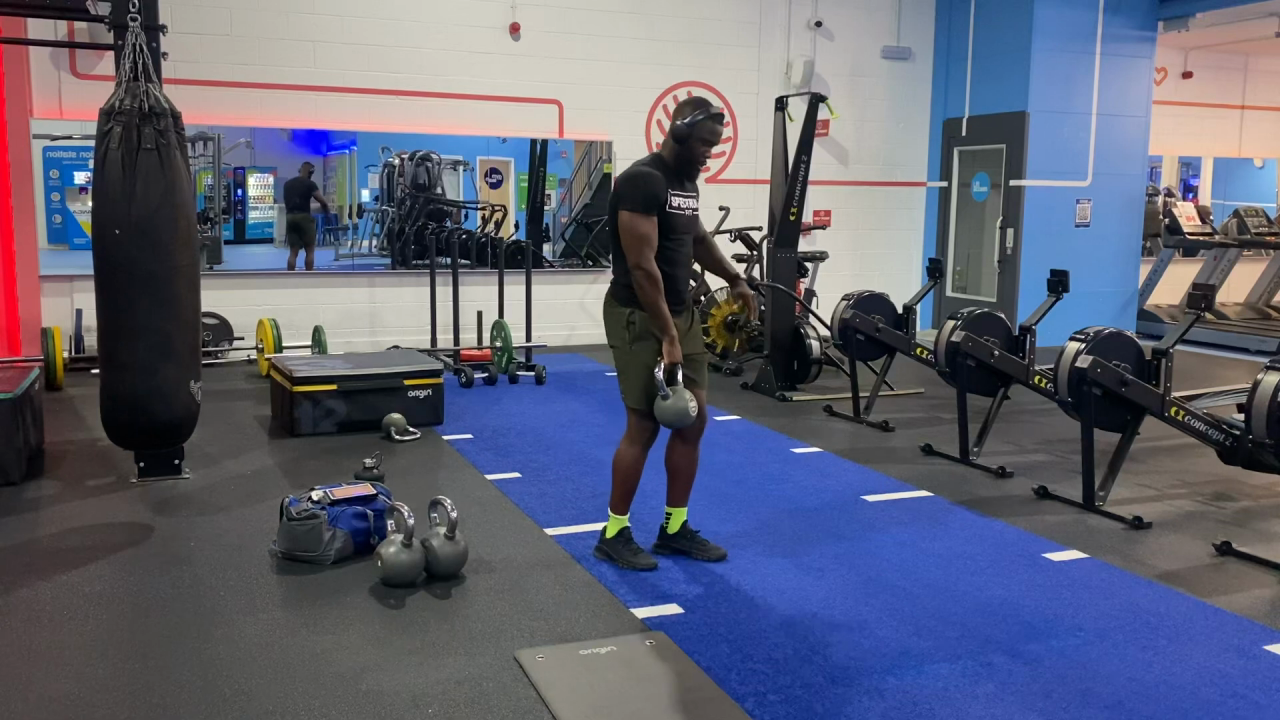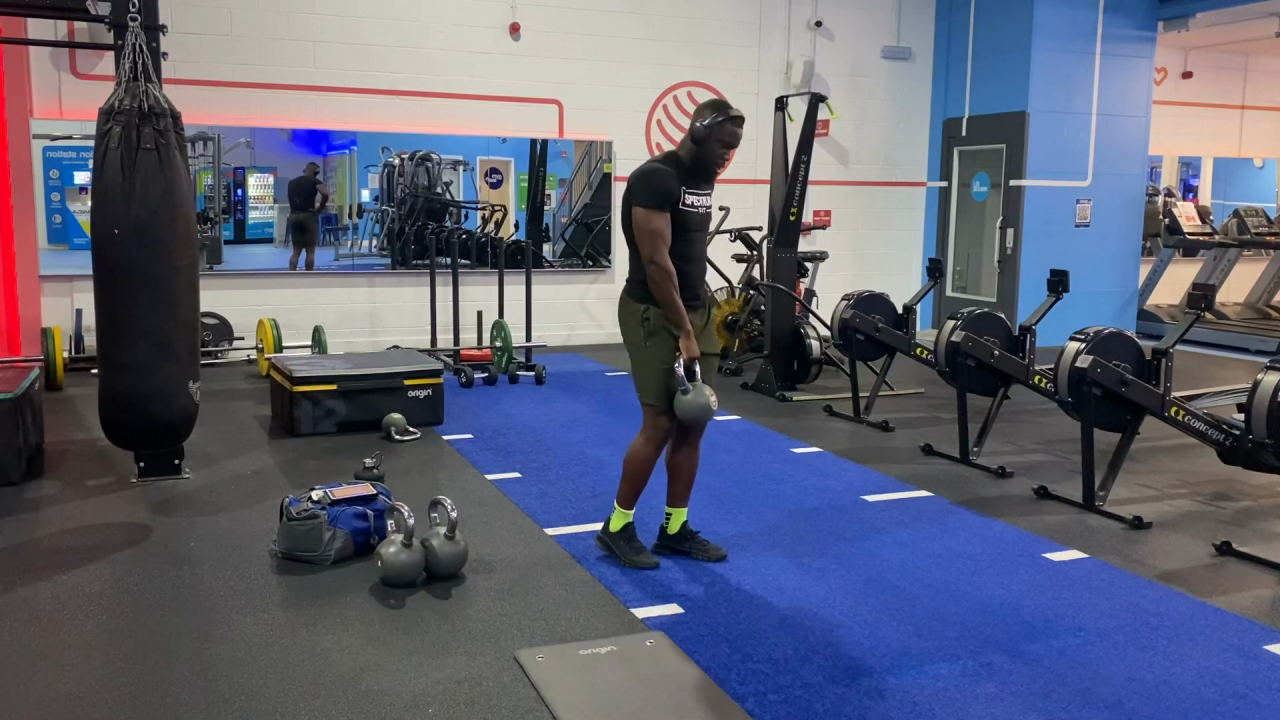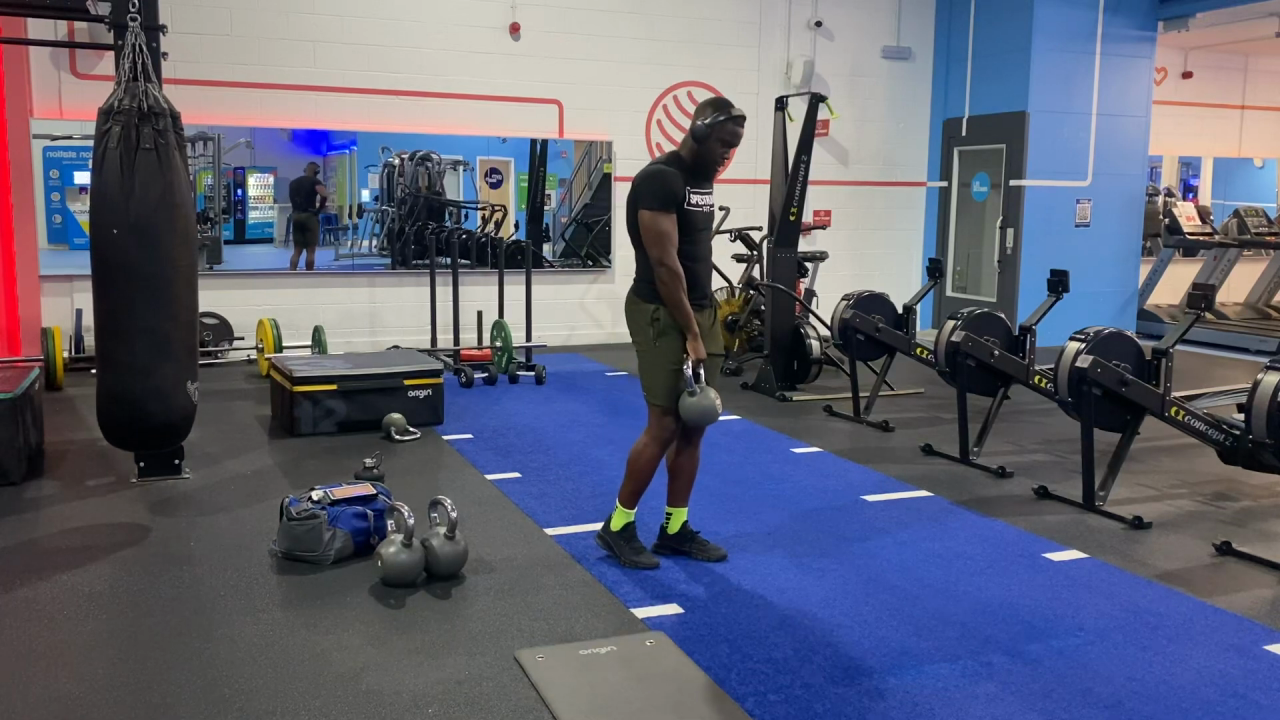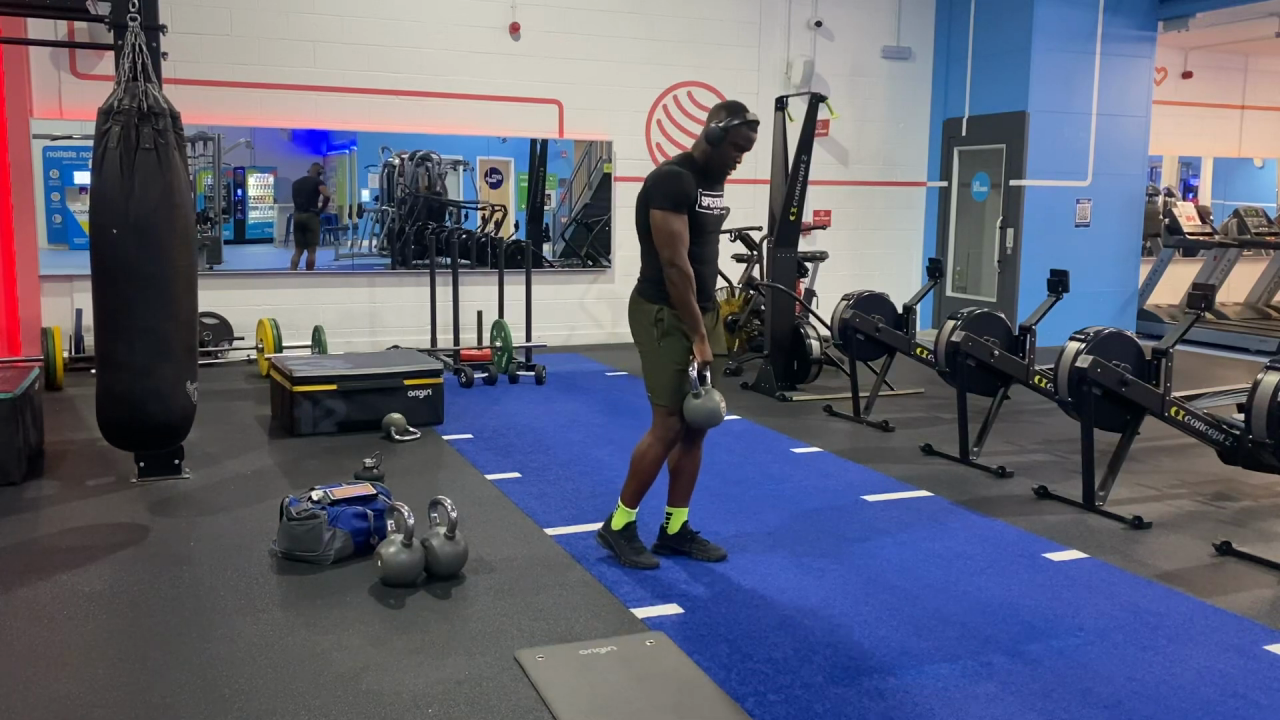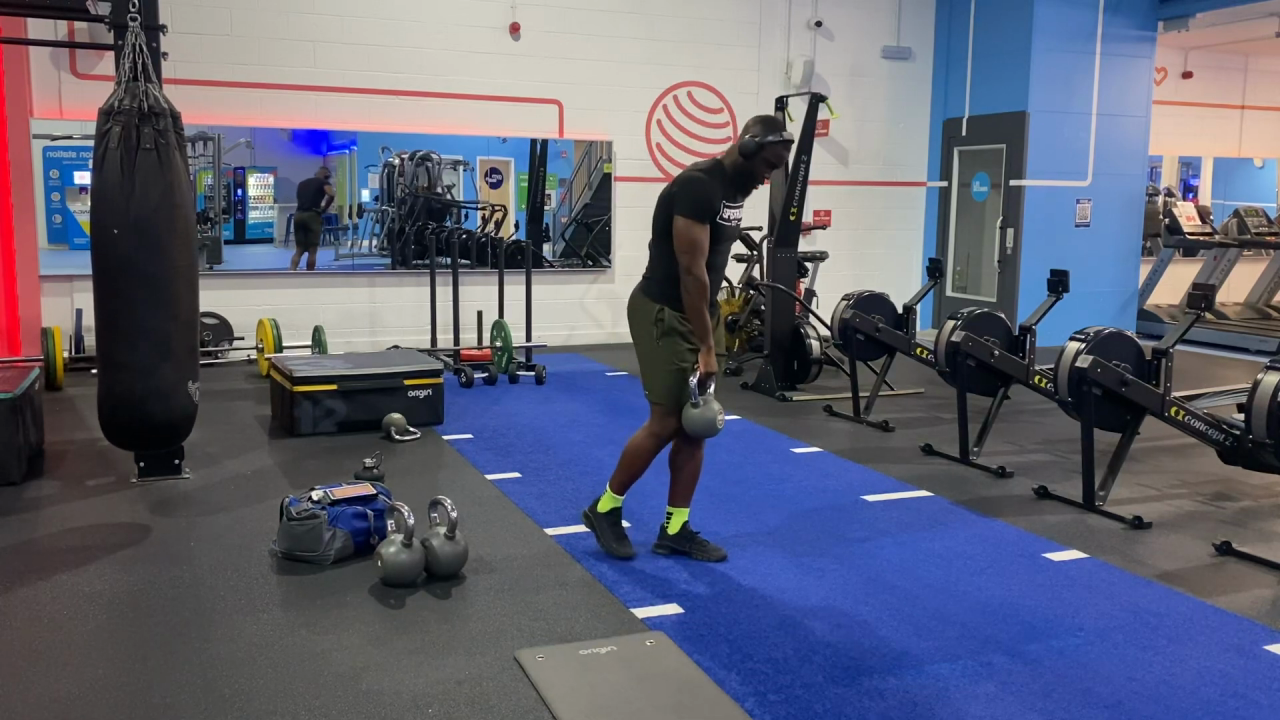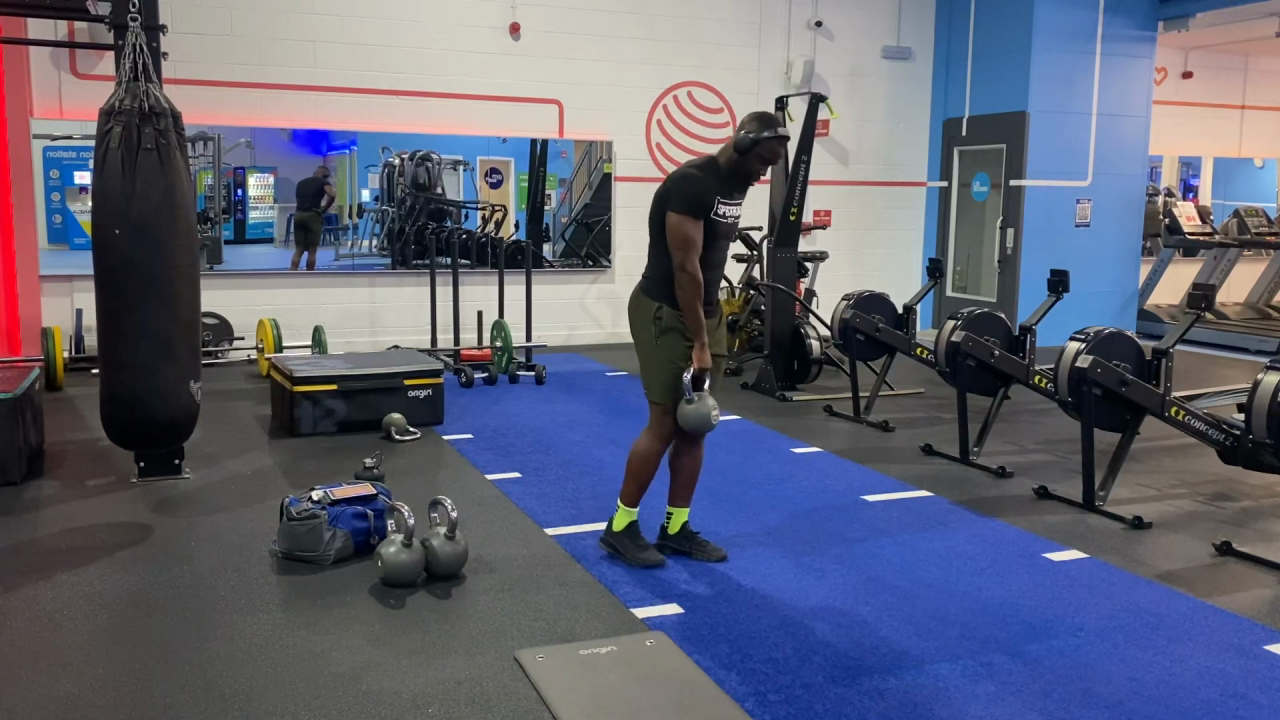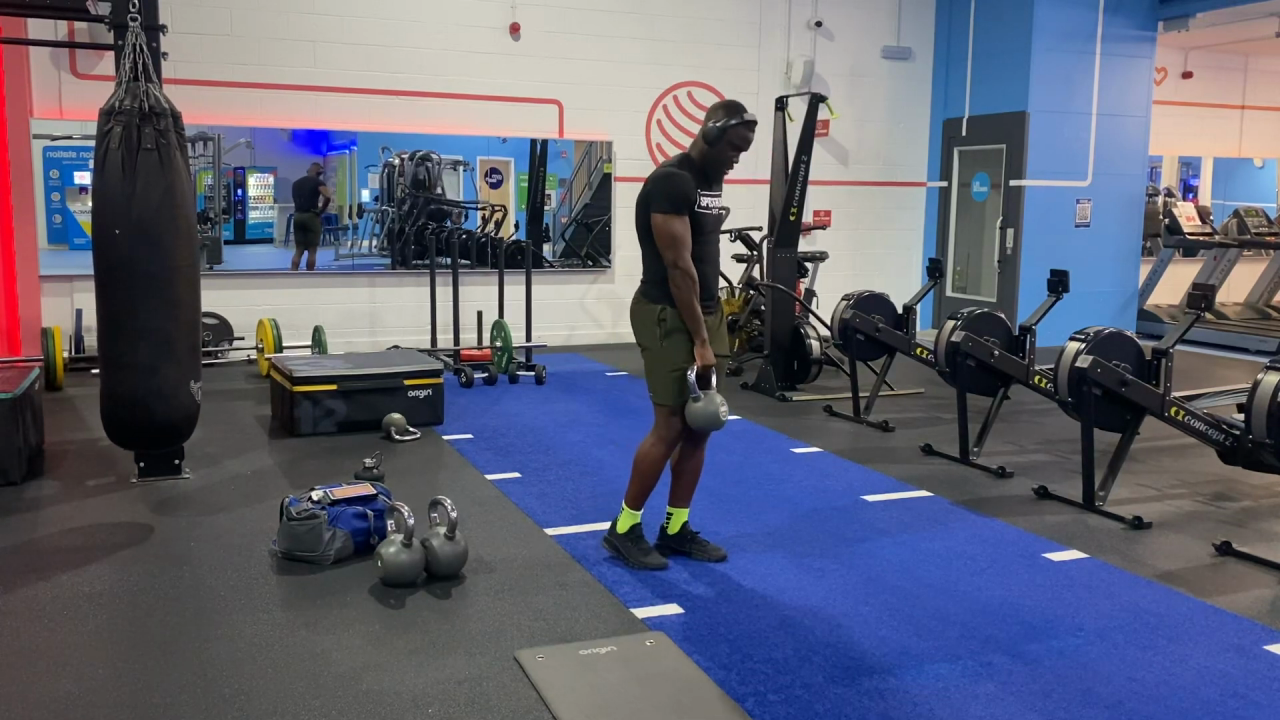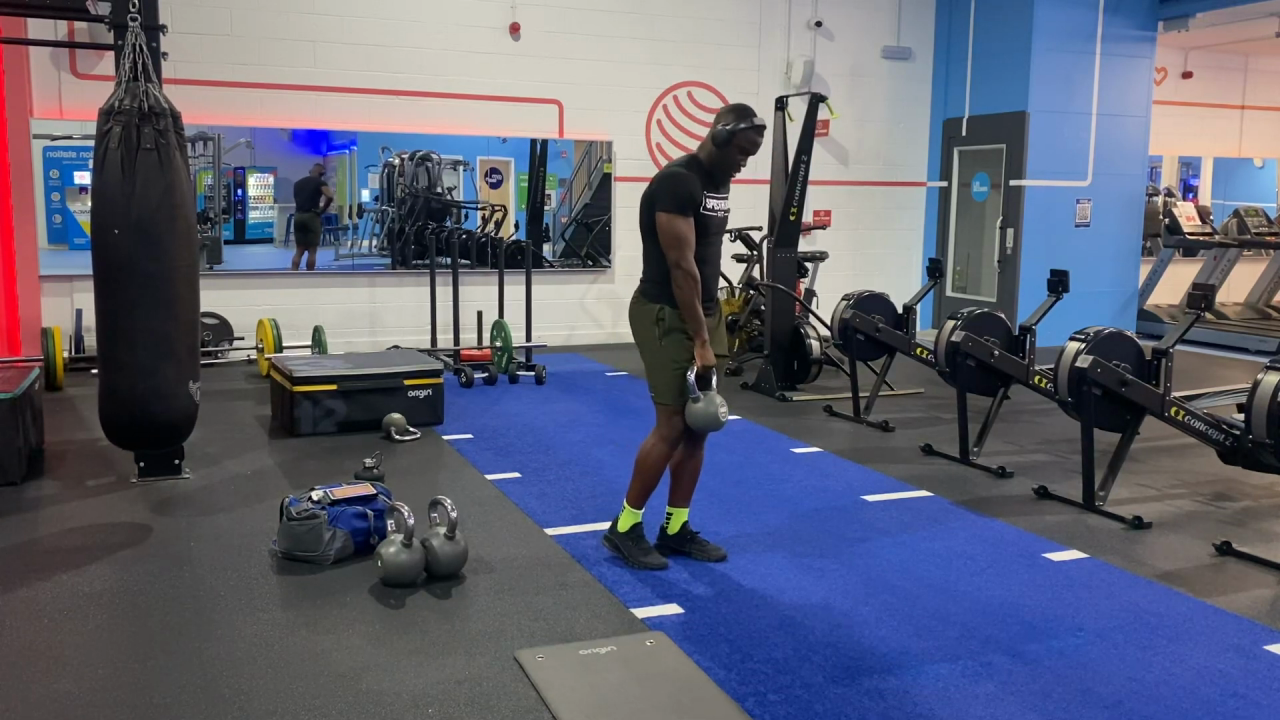
dt=0.4s
person 1, frame 1
left shoulder: (686, 181)
right shoulder: (641, 181)
right elbow: (641, 267)
left wrist: (735, 278)
right wrist: (666, 337)
left hip: (682, 312)
right hip: (639, 318)
left knee: (694, 420)
right knee: (643, 427)
left ankle: (674, 528)
right ankle: (615, 532)
person 1, frame 2
left shoulder: (704, 179)
right shoulder: (655, 178)
right elbow: (656, 262)
right wrist: (682, 333)
left hip: (697, 311)
right hip: (654, 314)
left knee: (692, 422)
right knee: (660, 424)
left ankle: (675, 528)
right ankle: (618, 526)
person 1, frame 3
left shoulder: (703, 178)
right shoulder: (660, 180)
right elbow: (665, 264)
right wrist: (690, 335)
left hip: (701, 310)
right hip: (662, 314)
left knee: (694, 424)
right knee: (665, 425)
left ankle: (675, 528)
right ankle: (618, 525)
person 1, frame 4
left shoulder: (713, 181)
right shoulder: (671, 180)
right elbow: (675, 264)
left wrist: (706, 329)
right wrist: (698, 337)
left hip: (702, 310)
right hip: (665, 314)
left knee: (695, 424)
right knee: (669, 425)
left ankle: (675, 528)
right ankle: (619, 525)
person 1, frame 5
left shoulder: (736, 189)
right shoulder: (698, 186)
right elbow: (691, 273)
left wrist: (710, 338)
right wrist: (707, 348)
left hip: (700, 311)
right hip: (663, 311)
right knee: (666, 422)
left ankle: (675, 528)
right ankle: (604, 509)
person 1, frame 6
left shoulder: (735, 187)
right shoulder: (692, 183)
right elbow: (685, 269)
left wrist: (708, 334)
right wrist: (699, 345)
left hip: (704, 308)
right hip: (664, 310)
right knee: (665, 422)
left ankle: (675, 528)
right ankle: (621, 526)
person 1, frame 7
left shoulder: (712, 180)
right shoulder: (671, 182)
right elbow: (678, 267)
right wrist: (699, 341)
left hip: (707, 311)
right hip: (667, 315)
left knee: (699, 425)
right knee: (671, 425)
left ankle: (676, 529)
right ankle: (624, 529)
person 1, frame 8
left shoulder: (719, 183)
right shoulder: (676, 182)
right elbow: (681, 266)
left wrist: (709, 330)
right wrist: (700, 342)
left hip: (705, 312)
right hip: (666, 315)
left knee: (698, 425)
right knee: (673, 424)
left ankle: (675, 528)
right ankle: (625, 527)
